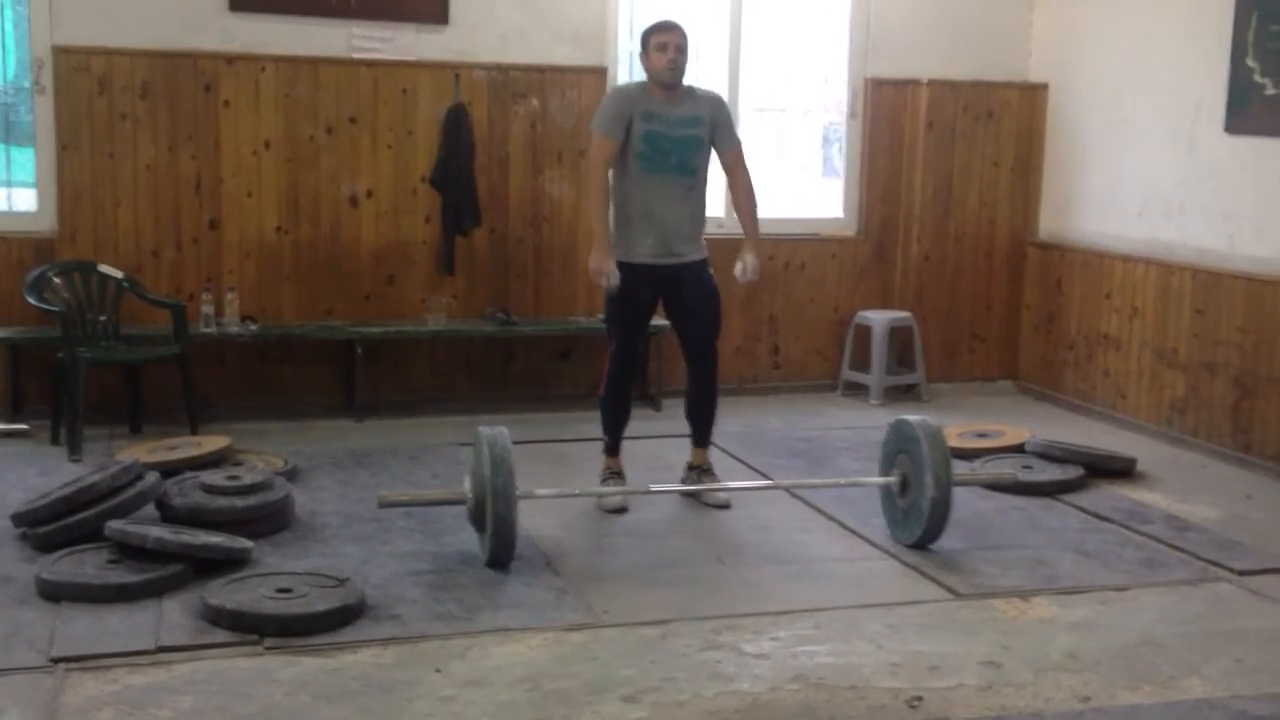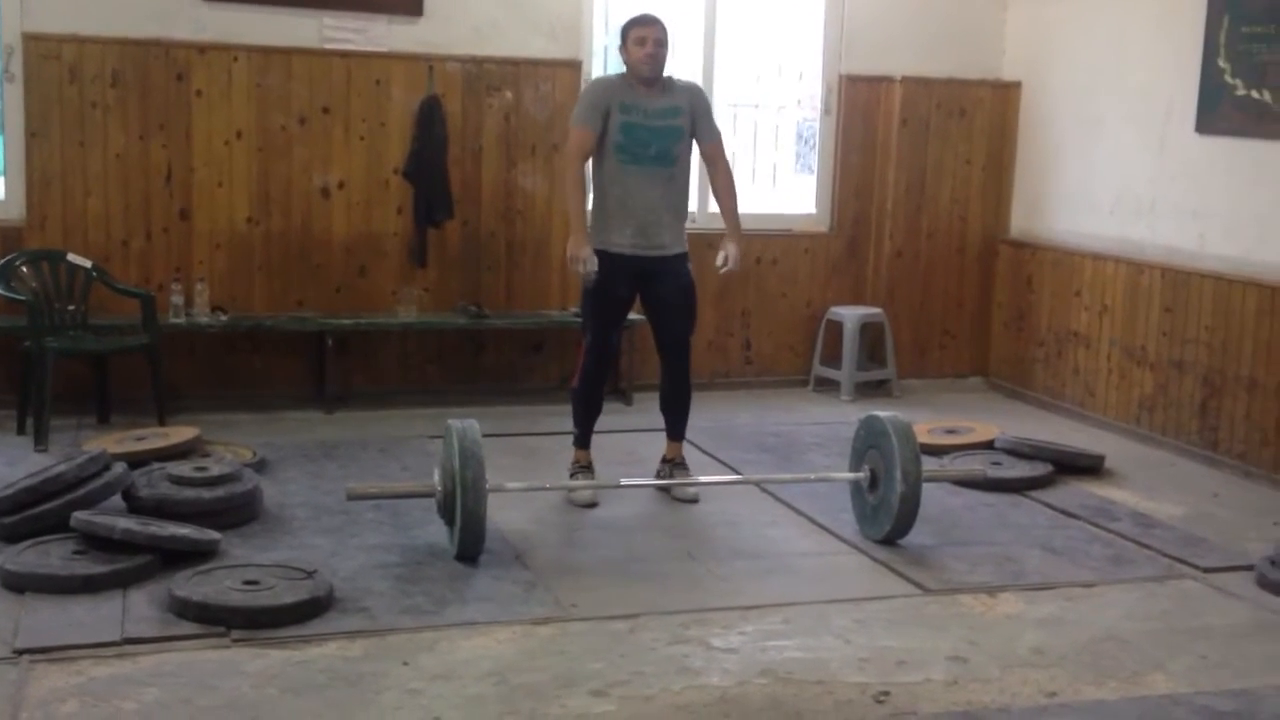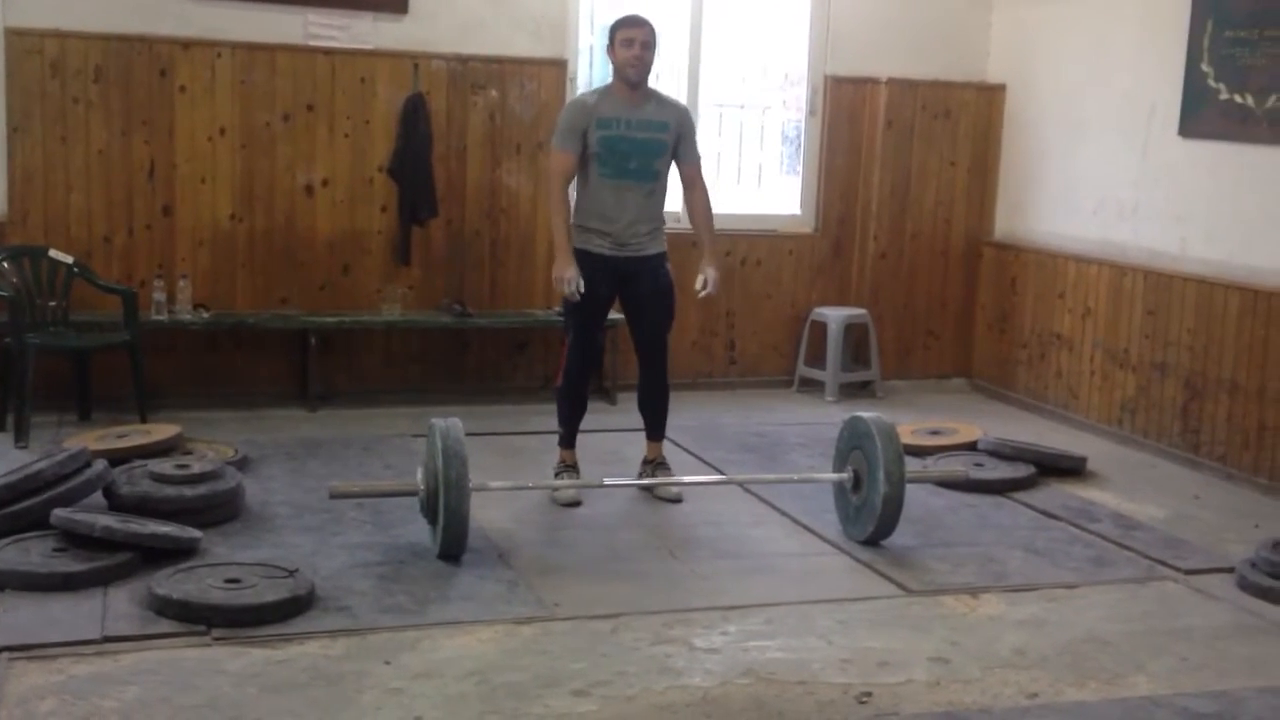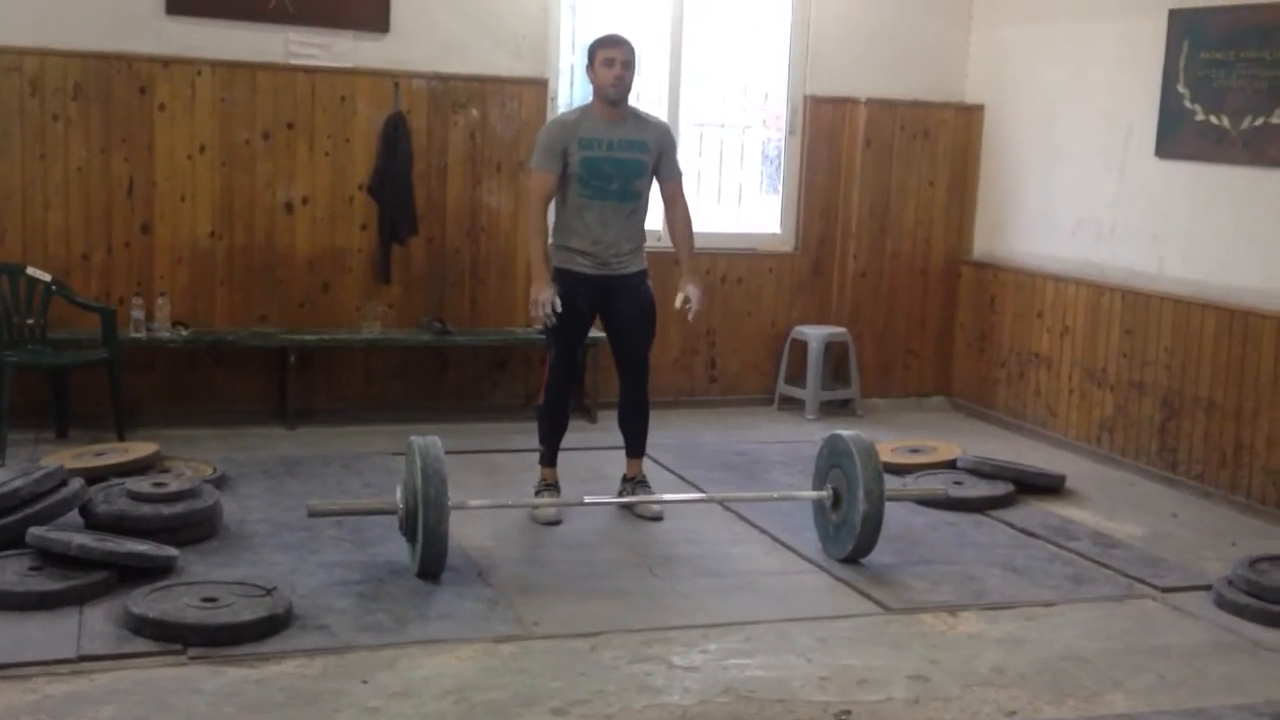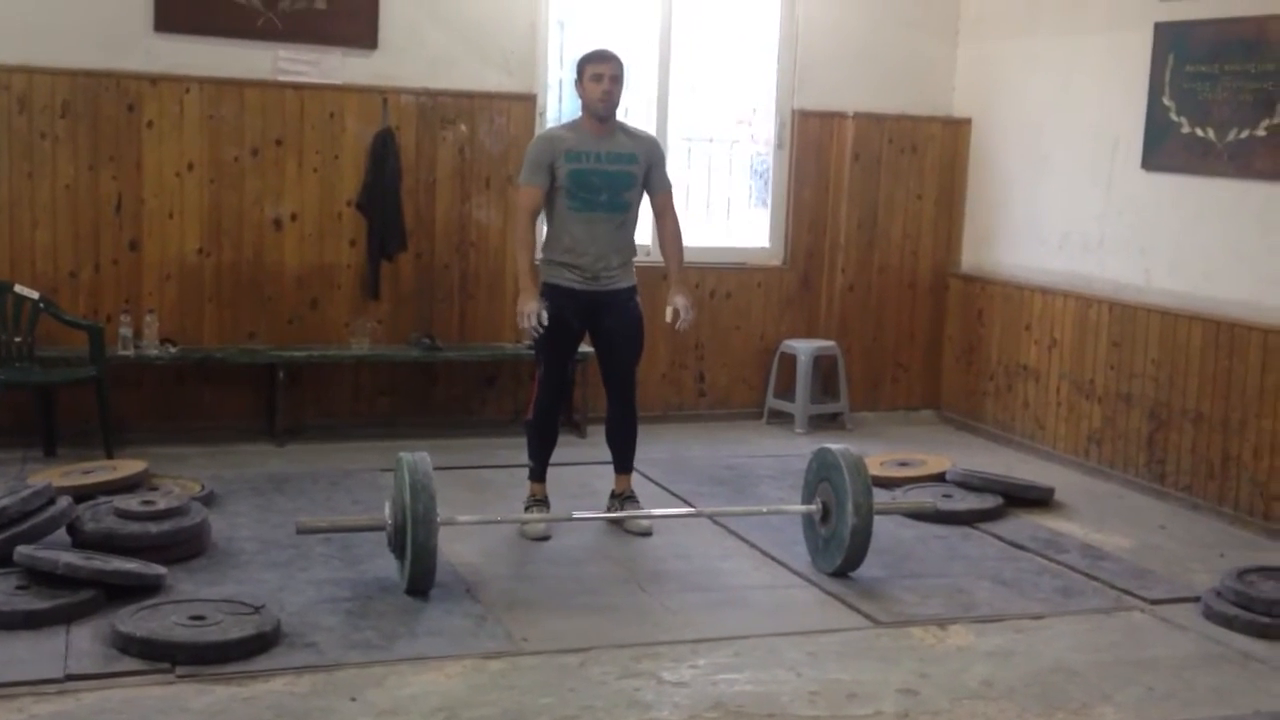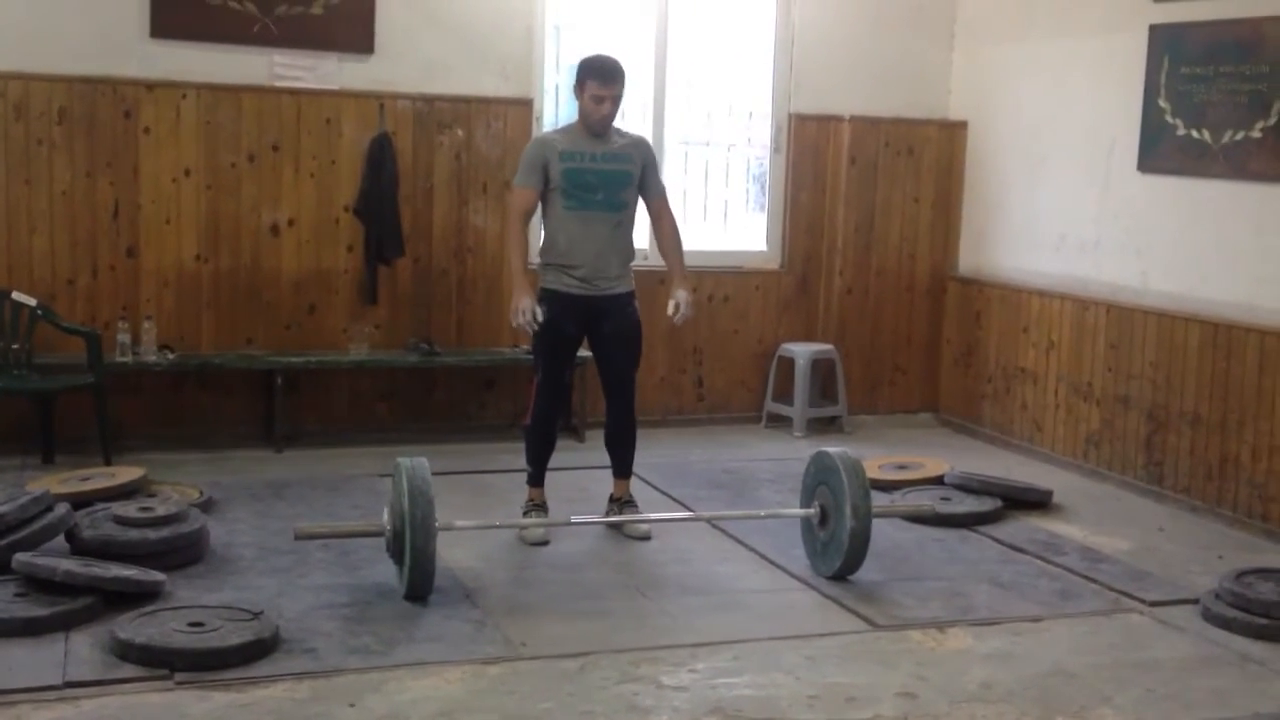
dt=0.4s
person 1, frame 1
left shoulder: (710, 106)
right shoulder: (624, 101)
left elbow: (737, 173)
right elbow: (598, 171)
left wrist: (750, 244)
right wrist: (601, 246)
left hip: (690, 260)
right hip: (633, 260)
left knee: (704, 362)
right knee: (622, 364)
left ankle: (699, 466)
right ankle: (612, 468)
person 1, frame 2
left shoulder: (690, 97)
right shoulder: (603, 93)
left elbow: (717, 164)
right elbow: (575, 159)
left wrist: (731, 232)
right wrist: (578, 232)
left hip: (669, 253)
right hip: (611, 251)
left knee: (677, 357)
right knee: (596, 357)
left ankle: (672, 460)
right ankle: (581, 462)
person 1, frame 3
left shoulder: (676, 115)
right shoulder: (583, 110)
left elbow: (694, 186)
right elbow: (560, 185)
left wrist: (708, 257)
right wrist: (564, 255)
left hip: (649, 256)
right hip: (592, 254)
left knee: (655, 358)
right knee: (581, 358)
left ankle: (654, 460)
right ankle: (566, 462)
person 1, frame 4
left shoulder: (656, 133)
right shoulder: (562, 130)
left elbow: (675, 204)
right elbow: (539, 205)
left wrist: (687, 275)
right wrist: (540, 277)
left hip: (630, 274)
right hip: (572, 273)
left knee: (635, 376)
right knee: (561, 376)
left ankle: (634, 477)
right ankle: (547, 480)
person 1, frame 5
left shoulder: (645, 147)
right shoulder: (550, 144)
left elbow: (665, 216)
right elbow: (526, 218)
left wrist: (677, 287)
right wrist: (527, 289)
left hip: (619, 291)
right hip: (561, 288)
left knee: (623, 393)
right knee: (550, 393)
left ankle: (622, 493)
right ankle: (536, 496)
person 1, frame 6
left shoulder: (637, 149)
right shoulder: (546, 147)
left elbow: (662, 216)
right elbow: (518, 218)
left wrist: (679, 281)
right wrist: (520, 287)
left hip: (617, 295)
right hip: (559, 294)
left knee: (622, 398)
right knee: (548, 399)
left ankle: (621, 498)
right ankle: (535, 501)
